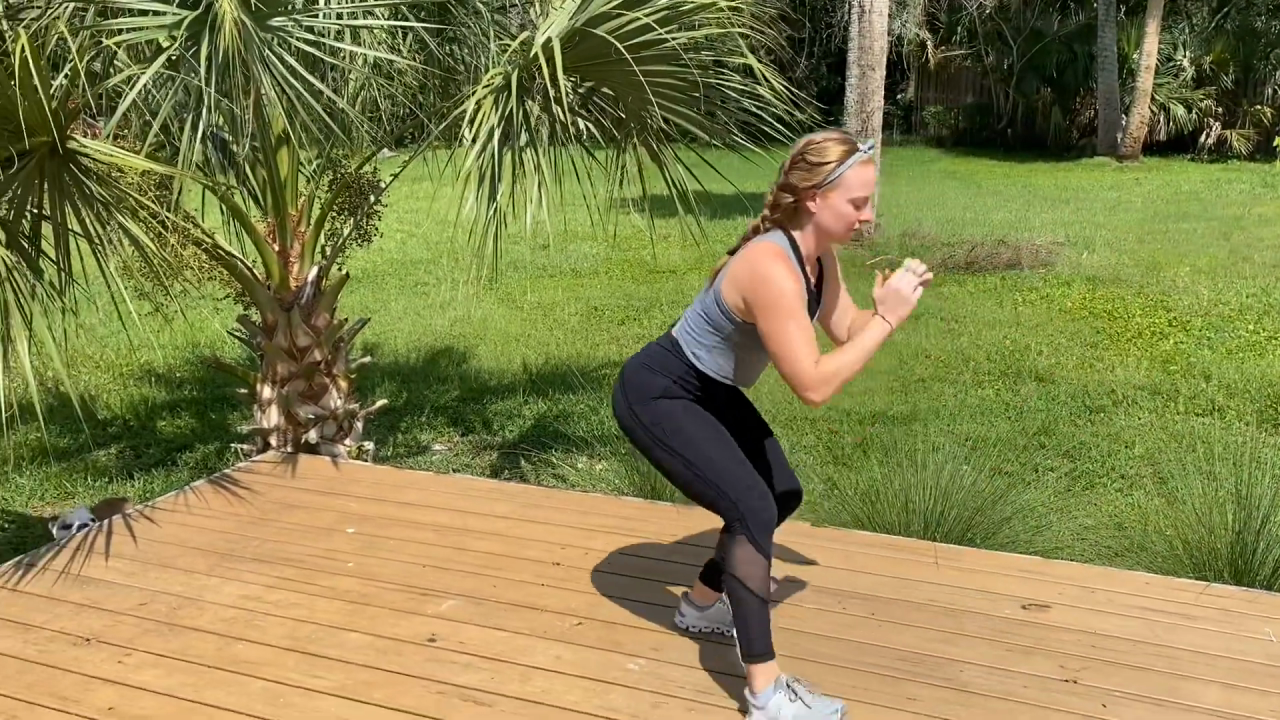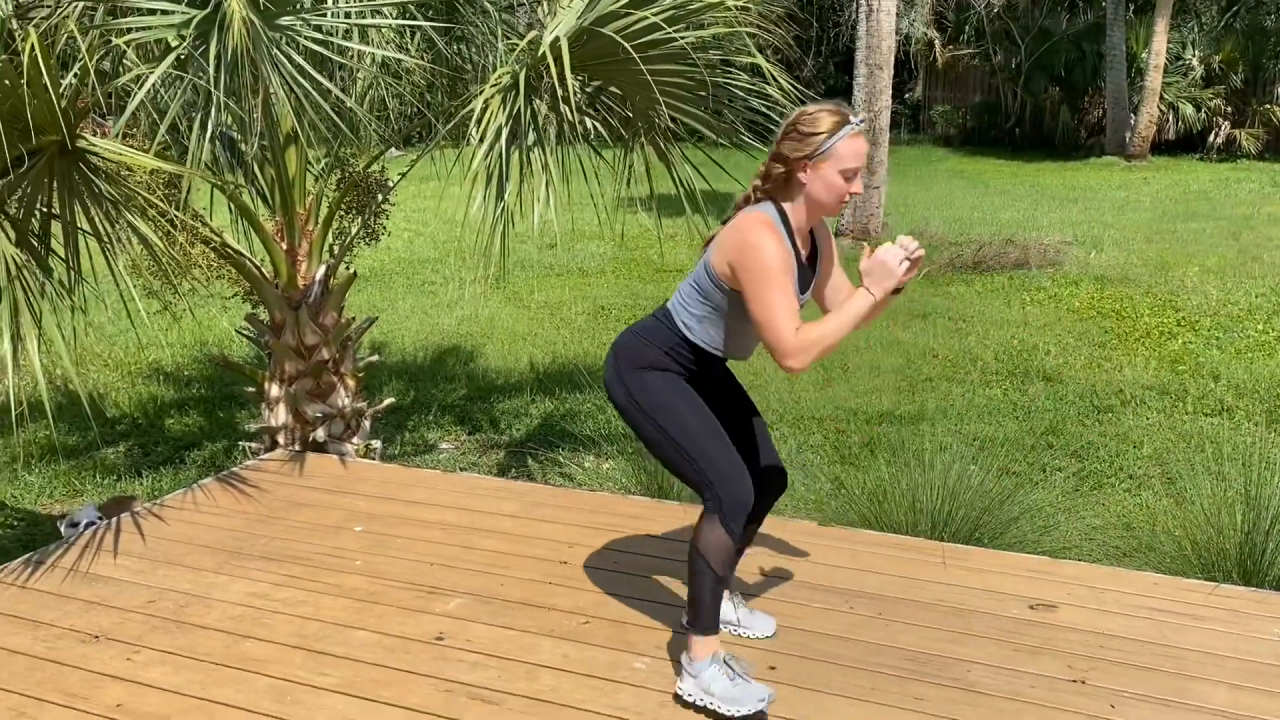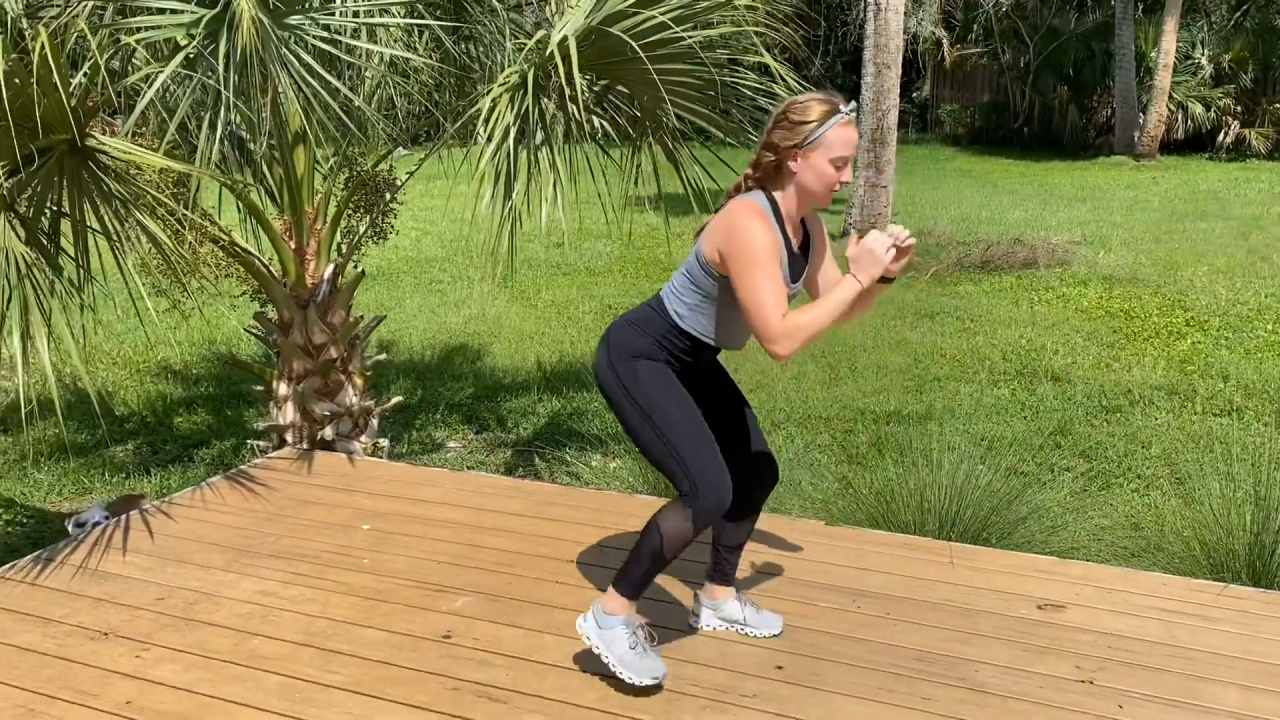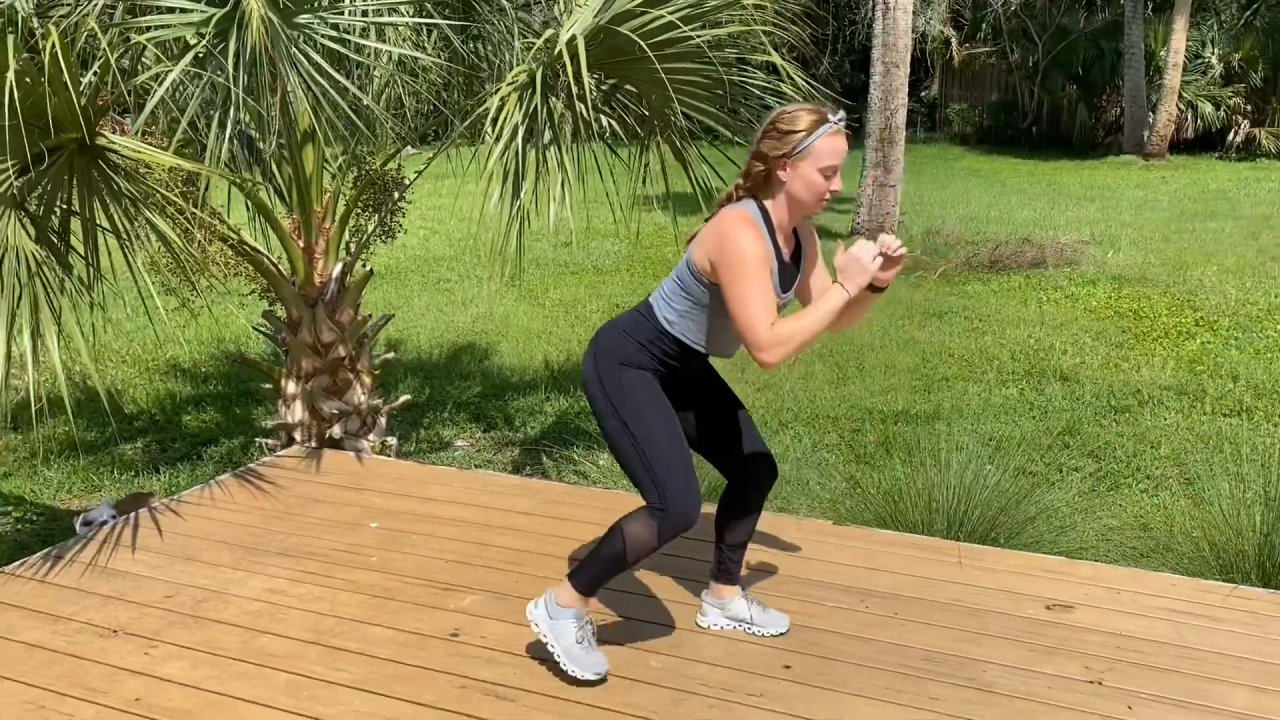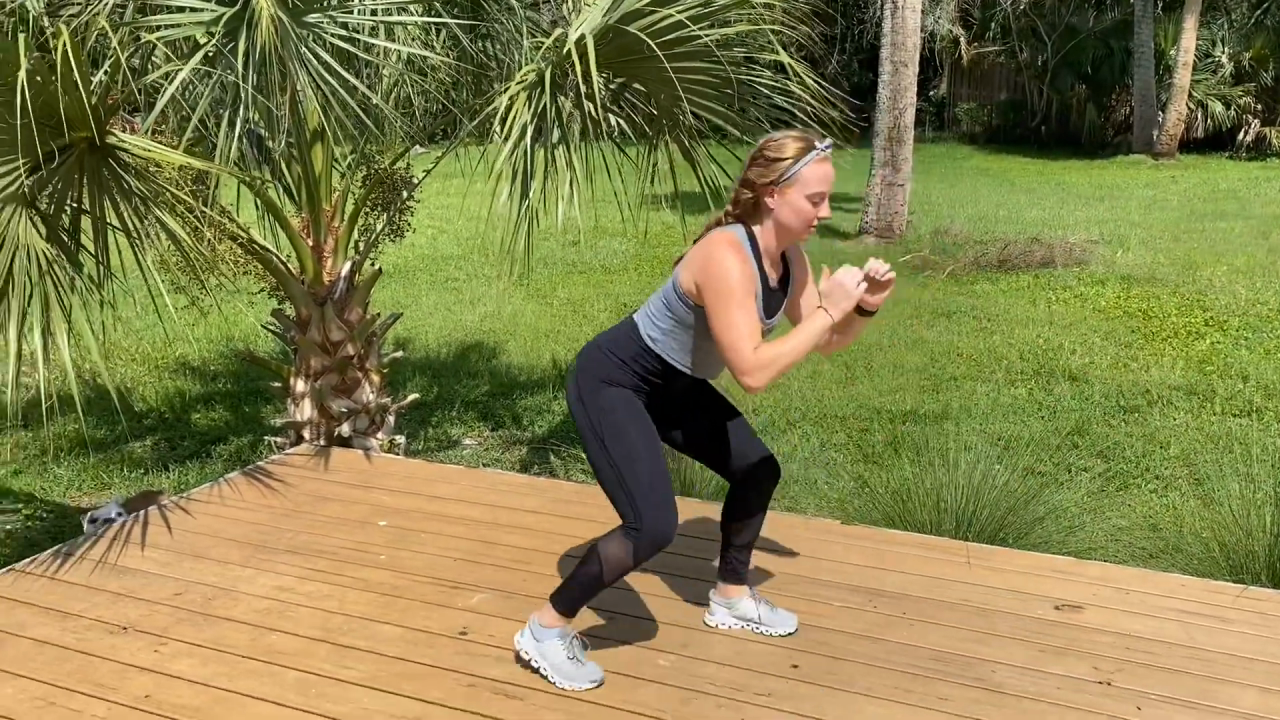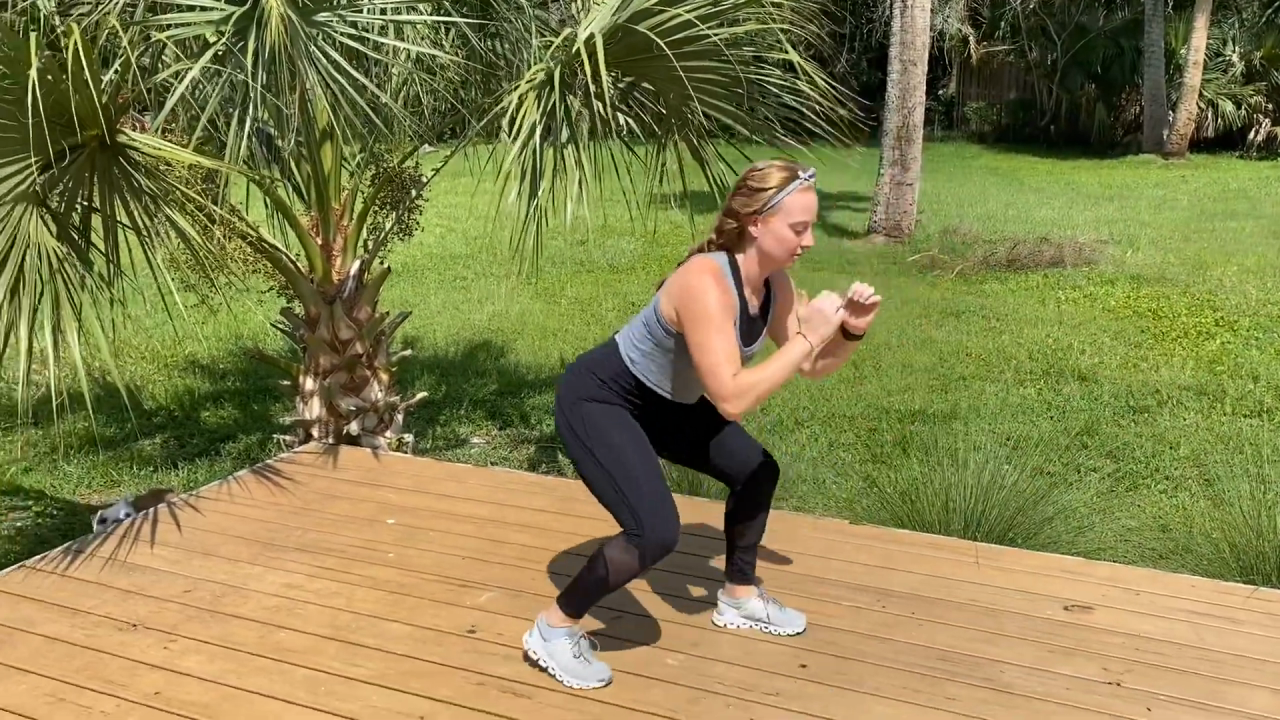
dt=0.1s
person 1, frame 1
left shoulder: (815, 254)
right shoulder: (772, 268)
left elbow: (847, 332)
right elbow: (814, 385)
left wrist: (890, 305)
right wrist: (888, 318)
left hip: (704, 388)
right hip: (653, 394)
left knee: (782, 492)
right knee: (753, 510)
left ankle: (704, 603)
person 1, frame 2
left shoulder: (813, 230)
right shoulder: (760, 236)
left elbow: (844, 316)
right elbow: (794, 353)
left wrist: (889, 284)
right wrist: (871, 288)
left hip: (699, 367)
right hip: (646, 368)
left knee: (767, 479)
right knee: (734, 496)
left ankle: (709, 598)
right ankle: (703, 661)
person 1, frame 3
left shoulder: (805, 221)
right shoulder: (750, 224)
left elbow: (837, 310)
right elbow: (780, 339)
left wrist: (881, 273)
right wrist: (857, 274)
left hip: (689, 359)
right hip: (637, 356)
left knee: (757, 471)
right knee: (709, 491)
left ankle: (718, 597)
right ankle: (612, 615)
person 1, frame 4
left shoulder: (796, 231)
right shoulder: (740, 233)
left elbow: (833, 319)
right elbow: (769, 348)
left wrist: (872, 282)
right wrist: (843, 285)
left hip: (679, 366)
right hip: (624, 363)
left knee: (757, 469)
right knee: (677, 506)
left ankle: (722, 599)
right ankle: (559, 607)
person 1, frame 5
left shoulder: (787, 255)
right shoulder: (726, 256)
left elbow: (827, 343)
right elbow: (753, 372)
left wrist: (862, 306)
right wrist: (828, 309)
left hip: (667, 382)
right hip: (608, 380)
left knee: (760, 471)
right knee: (653, 524)
left ankle: (731, 598)
right ankle: (546, 627)
person 1, frame 6
left shoulder: (773, 281)
right shoulder: (708, 283)
left elbow: (814, 366)
right elbow: (732, 398)
left wrist: (850, 329)
right wrist: (807, 337)
left hip: (657, 399)
right hip: (594, 399)
left knee: (758, 472)
right knee: (655, 532)
left ankle: (740, 598)
right ankle: (552, 629)
